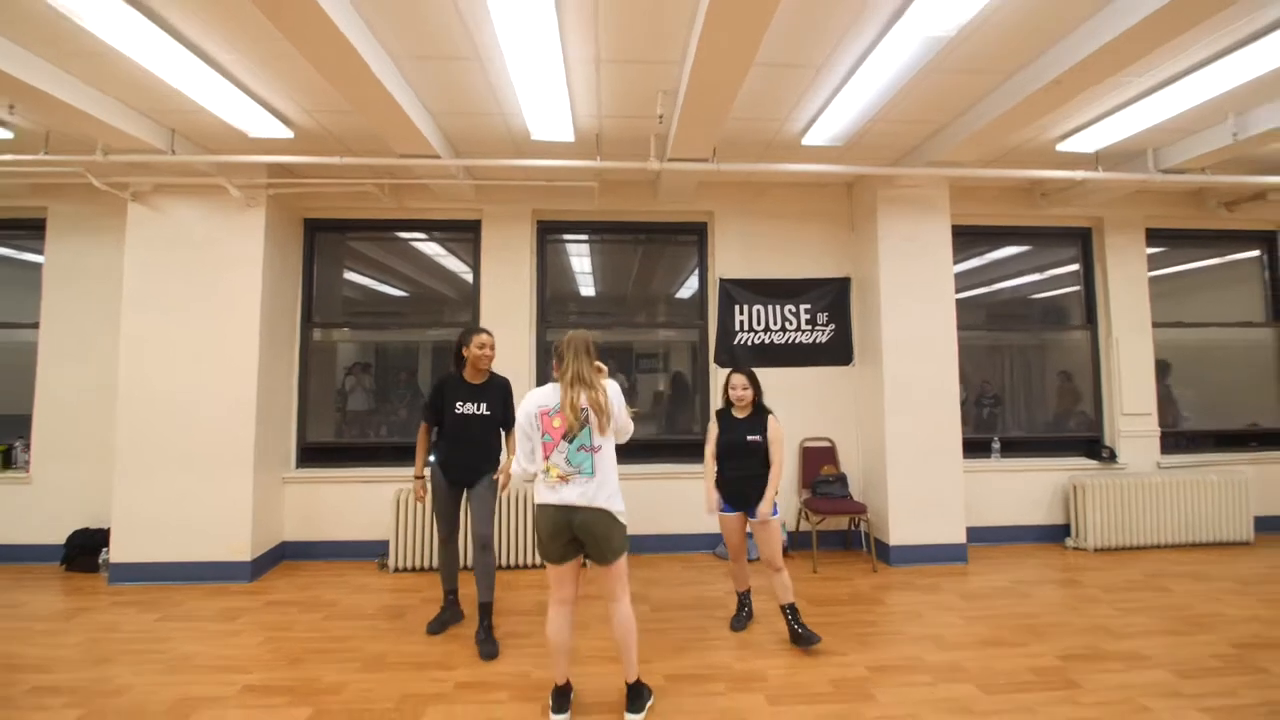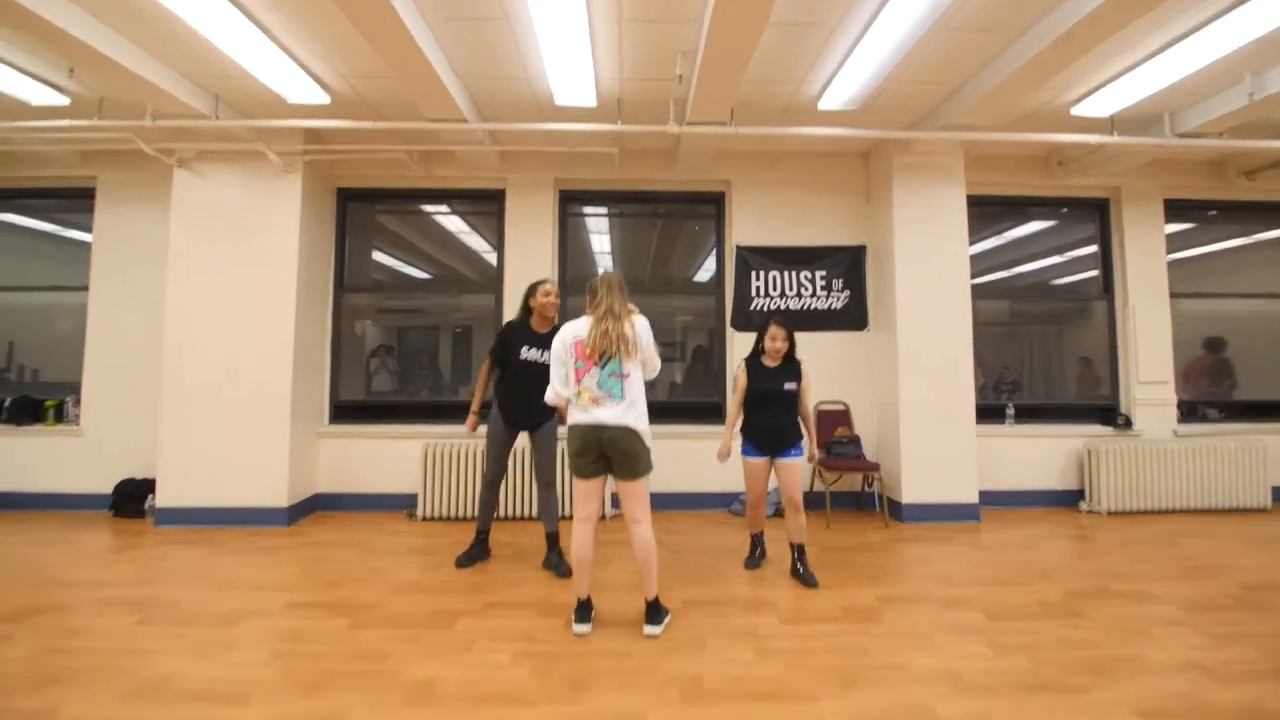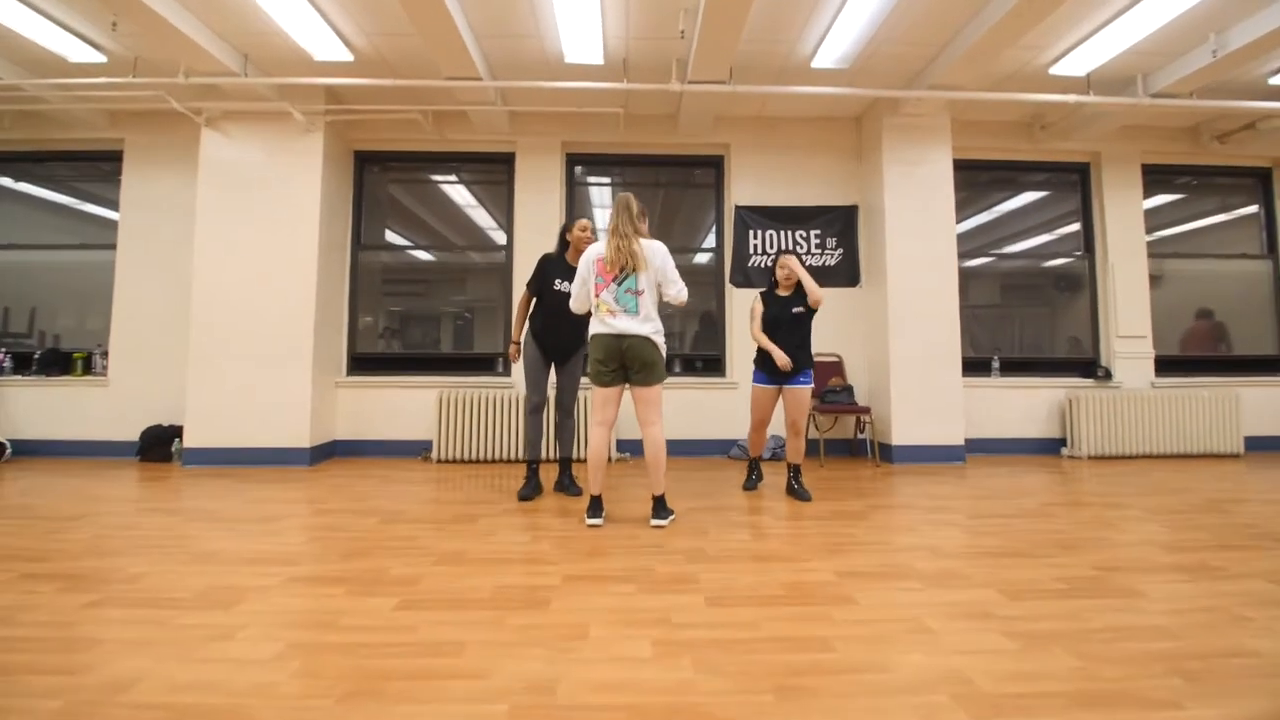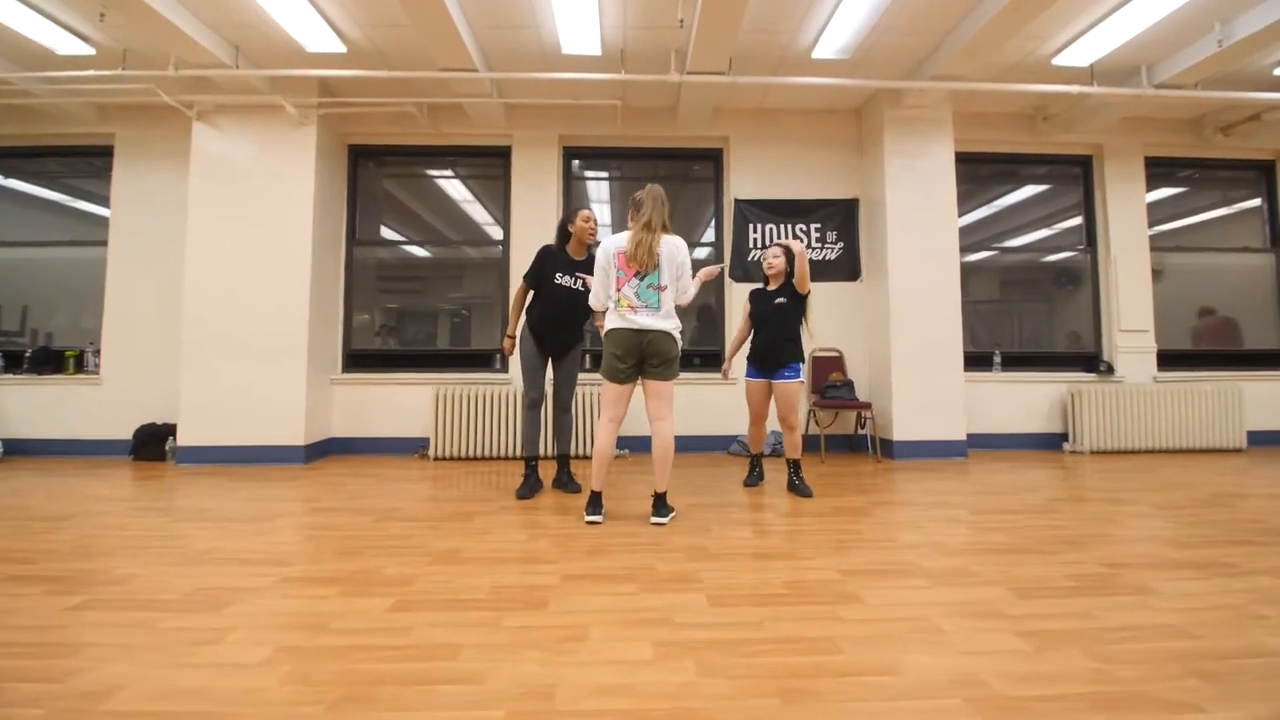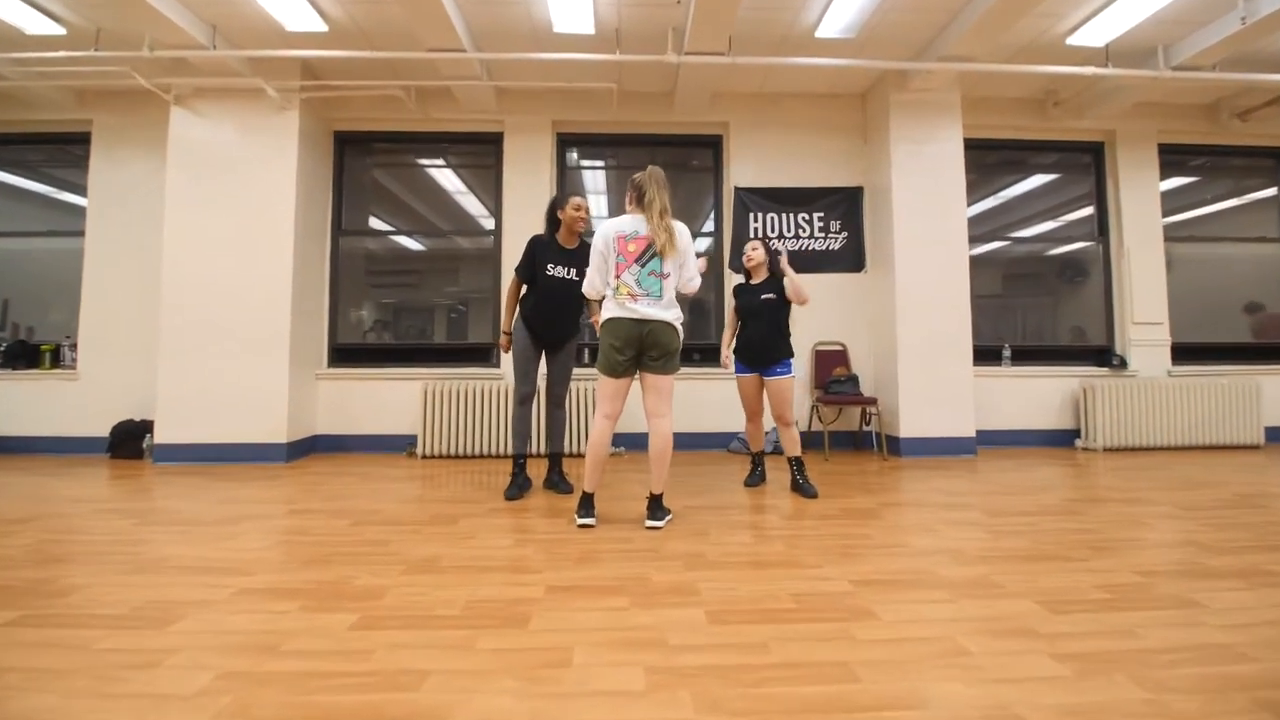
dt=0.5s
person 1, frame 1
left shoulder: (533, 400)
right shoulder: (608, 392)
left elbow: (524, 467)
right elbow: (624, 433)
left hip: (551, 511)
right hip: (599, 509)
left knee: (561, 603)
right knee: (618, 599)
person 1, frame 2
left shoulder: (568, 332)
right shoulder: (637, 326)
left elbow: (557, 394)
right elbow: (652, 370)
left hip: (584, 431)
right hip: (627, 430)
left knee: (585, 519)
right knee: (639, 519)
left ankle: (582, 609)
right ankle: (653, 609)
person 1, frame 3
left shoulder: (592, 253)
right shoulder: (655, 249)
left elbow: (577, 305)
right elbow: (678, 297)
left hip: (604, 341)
right hip: (643, 341)
left knee: (601, 423)
right knee: (651, 424)
left ankle: (595, 505)
right ankle: (659, 506)
person 1, frame 4
left shoulder: (610, 245)
right shoulder: (675, 246)
left elbow: (598, 303)
right elbow: (683, 298)
left wrist: (596, 287)
right wrist: (701, 277)
left hip: (621, 336)
right hip: (661, 337)
left knee: (610, 419)
right knee: (661, 419)
left ankle: (595, 501)
right ankle: (660, 503)
person 1, frame 5
left shoulder: (608, 229)
right shoulder: (678, 231)
left elbow: (593, 289)
right elbow: (689, 286)
left wrist: (596, 309)
right wrist: (698, 268)
left hip: (619, 326)
right hip: (662, 327)
left knee: (605, 415)
right knee: (659, 416)
left ankle: (587, 504)
right ankle: (656, 505)
person 2, frame 1
left shoulder: (500, 386)
right shoulder: (445, 384)
left elbow: (510, 429)
right elbow: (426, 429)
left wrist: (510, 462)
right wrist: (419, 473)
left hip: (484, 473)
right hip: (445, 472)
left knee: (483, 540)
right knee: (447, 538)
left ankle: (485, 626)
right ankle: (451, 605)
person 2, frame 2
right shoulder: (513, 330)
right elbow: (489, 368)
right wrist: (475, 410)
left hip: (544, 416)
right hip: (505, 412)
left knee: (547, 480)
right knee: (492, 477)
left ankle: (554, 551)
right ankle: (481, 542)
person 2, frame 3
right shoulder: (549, 263)
right elbow: (526, 299)
right wrist: (515, 339)
left hip: (573, 348)
right hip: (538, 342)
left knee: (566, 408)
right knee: (535, 404)
left ankle: (565, 474)
right ankle: (532, 475)
person 2, frame 4
left shoulder: (595, 266)
right shoulder: (548, 255)
right elbow: (523, 291)
right wrist: (510, 333)
left hip: (570, 343)
right hip: (535, 337)
left knee: (564, 404)
right knee: (533, 400)
left ankle: (563, 471)
right ankle: (531, 473)
person 2, frame 5
left shoulder: (589, 254)
right shoulder: (539, 245)
right elbow: (516, 285)
right wrist: (506, 329)
left hip: (565, 336)
right hip: (529, 329)
left knee: (557, 400)
right knee: (524, 395)
left ankle: (555, 471)
right ankle: (519, 472)
person 3, frame 1
left shoulder: (767, 420)
right shoulder: (719, 419)
left elbow: (776, 463)
right elbow: (709, 457)
left wrist: (768, 500)
right wrist: (710, 490)
left hip: (759, 497)
right hip: (729, 496)
left knee: (774, 562)
right knee: (736, 555)
left ankle: (795, 624)
right ankle: (744, 605)
person 3, frame 2
left shoulder: (797, 369)
right shoulder: (747, 367)
left elbow: (805, 408)
right elbow: (736, 404)
left wrist: (812, 441)
right wrist: (727, 439)
left hip: (790, 444)
right hip: (755, 443)
left knee: (794, 502)
right knee: (755, 501)
left ankle: (800, 561)
right ankle: (757, 546)
person 3, frame 3
left shoulder: (804, 296)
right shoulder: (763, 298)
left elbow: (817, 297)
right elbow: (755, 331)
left wrist: (799, 267)
right wrist: (774, 351)
left hip: (799, 370)
right hip: (766, 369)
left knee: (796, 427)
right knee: (758, 425)
left ankle: (794, 480)
right ankle: (754, 469)
person 3, frame 4
left shoulder: (796, 289)
right shoulder: (755, 295)
left elbow: (801, 252)
right elbow: (744, 331)
left wrist: (789, 245)
right wrist: (728, 359)
left hip: (787, 364)
right hip: (757, 364)
left knee: (789, 422)
right knee: (756, 419)
left ankle: (795, 475)
right ankle: (755, 467)
person 3, frame 5
left shoulder: (781, 283)
right shoulder: (739, 290)
left elbow: (802, 298)
right elbow: (731, 325)
left wrist: (786, 267)
right wrist: (725, 349)
left hip: (777, 359)
right hip: (746, 360)
left knee: (785, 418)
right knee: (752, 416)
left ankle: (798, 474)
right ankle: (757, 466)
